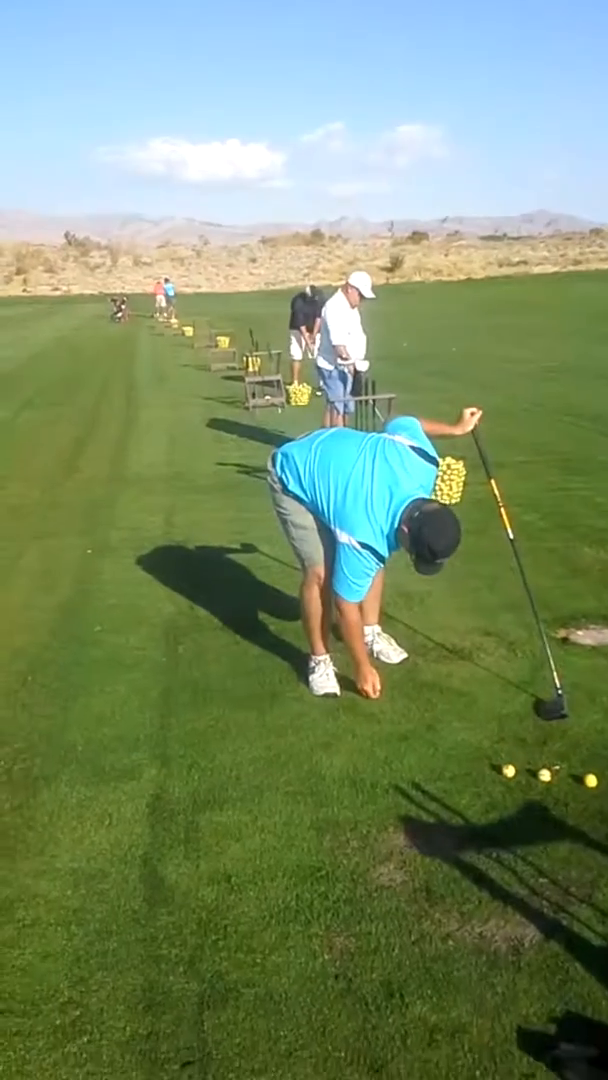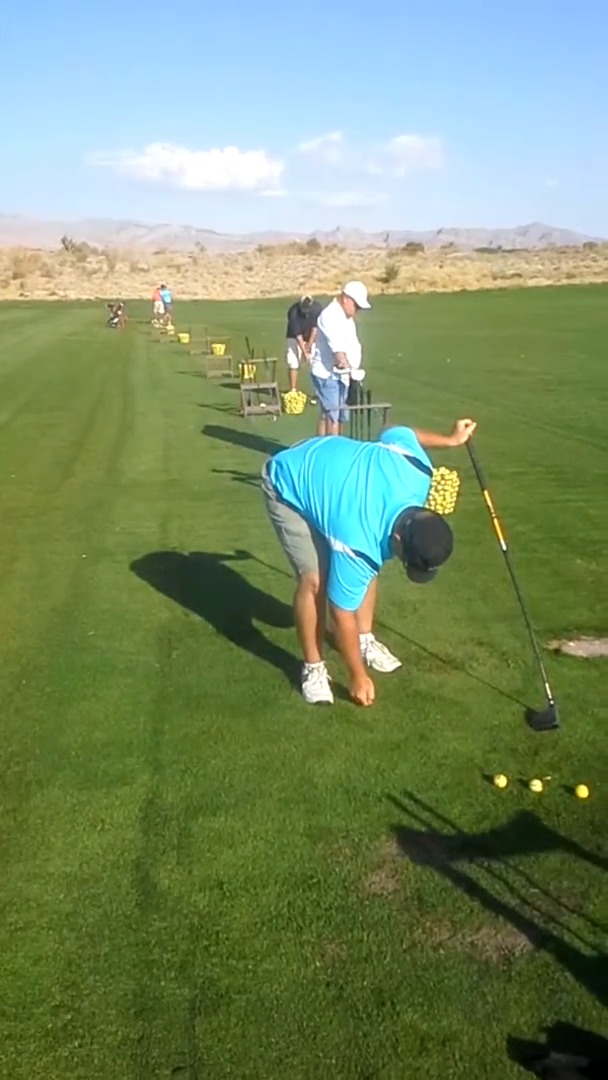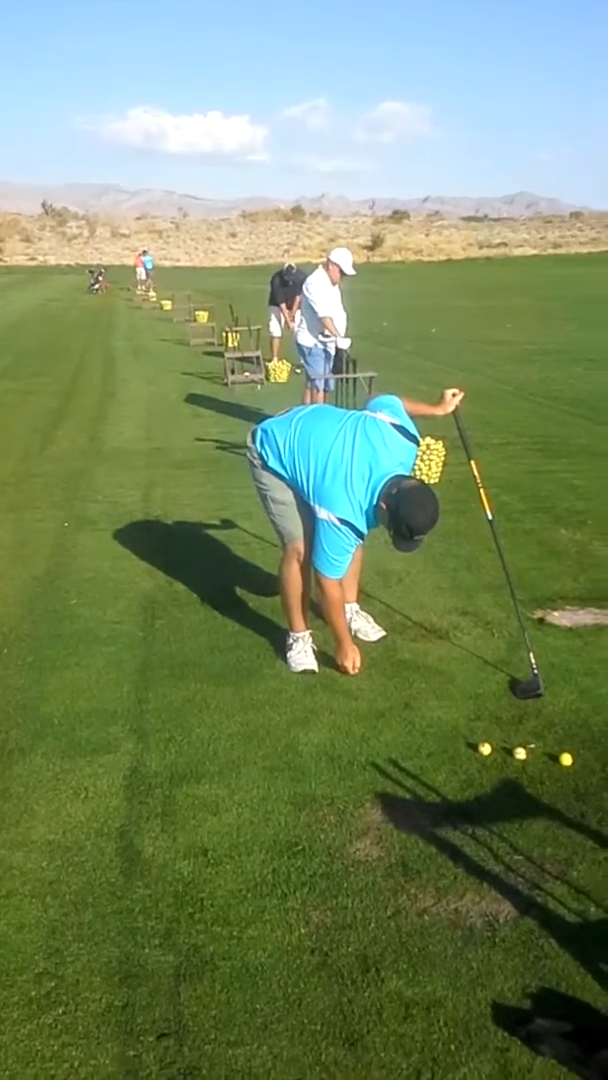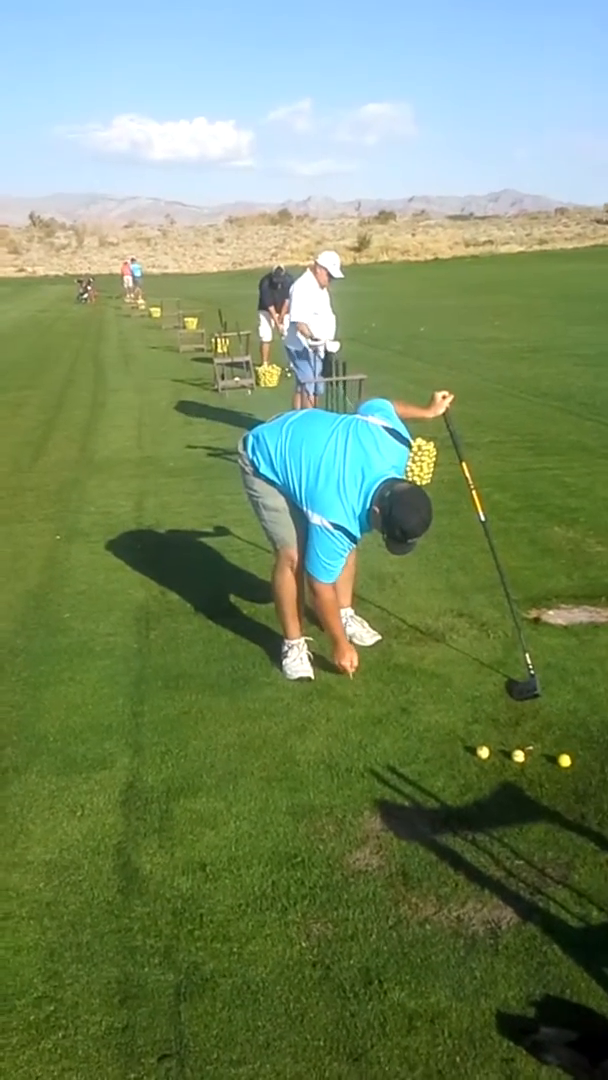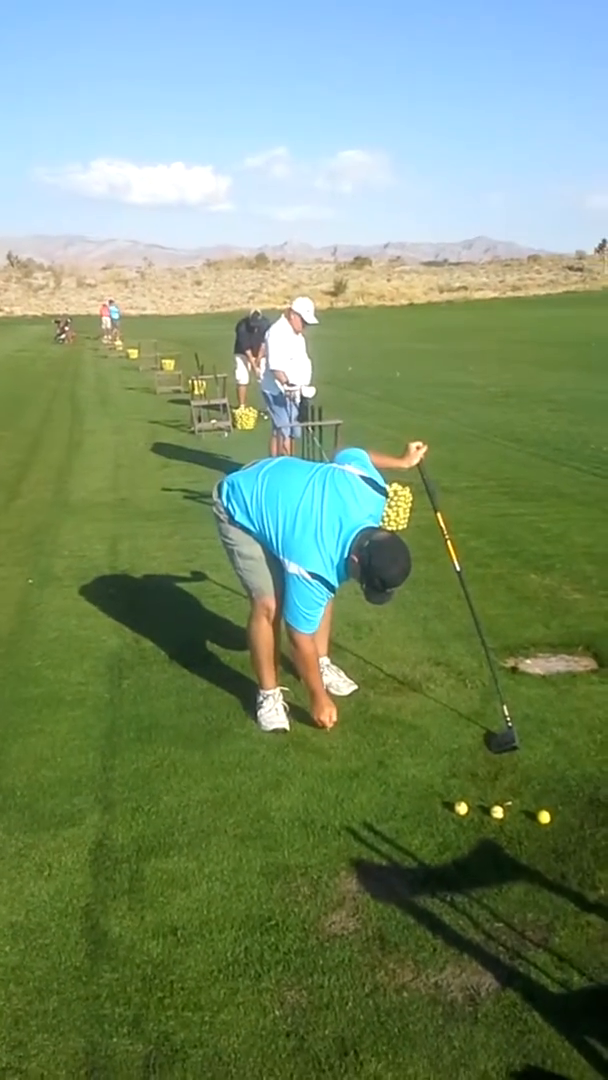
dt=0.5s
person 1, frame 1
left shoulder: (424, 464)
right shoulder: (364, 537)
left elbow: (401, 423)
right elbow: (346, 605)
left wrist: (455, 428)
right wrist: (363, 668)
left hip: (329, 450)
right hip: (292, 478)
left knee: (372, 562)
right knee: (320, 572)
left ankle: (371, 632)
right ankle: (319, 660)
person 1, frame 2
left shoulder: (418, 472)
right shoulder: (358, 545)
left elbow: (396, 434)
right elbow: (342, 614)
left wrist: (450, 440)
right wrist: (358, 677)
left hip: (324, 458)
right hip: (287, 486)
left knee: (365, 570)
right knee: (315, 579)
left ankle: (365, 640)
right ankle: (313, 667)
person 1, frame 3
left shoulder: (405, 442)
right shoulder: (342, 514)
left elbow: (384, 401)
right elbow: (328, 582)
left wrist: (438, 409)
right wrist: (344, 644)
right hip: (272, 454)
left knee: (352, 539)
right knee: (300, 548)
left ankle: (350, 610)
right ankle: (298, 637)
person 1, frame 4
left shoulder: (396, 444)
right shoulder: (336, 518)
left elbow: (375, 406)
right elbow: (320, 586)
left wrist: (427, 411)
right wrist: (340, 645)
right hip: (263, 460)
left knee: (345, 543)
right knee: (293, 555)
left ankle: (345, 614)
right ankle: (293, 644)
person 1, frame 5
left shoulder: (373, 493)
right shoulder: (313, 568)
left elbow: (350, 455)
right elbow: (301, 638)
left wrist: (402, 461)
right wrist: (319, 699)
right hip: (238, 508)
left knee: (322, 593)
right knee: (269, 604)
left ankle: (321, 664)
right ankle: (268, 695)
